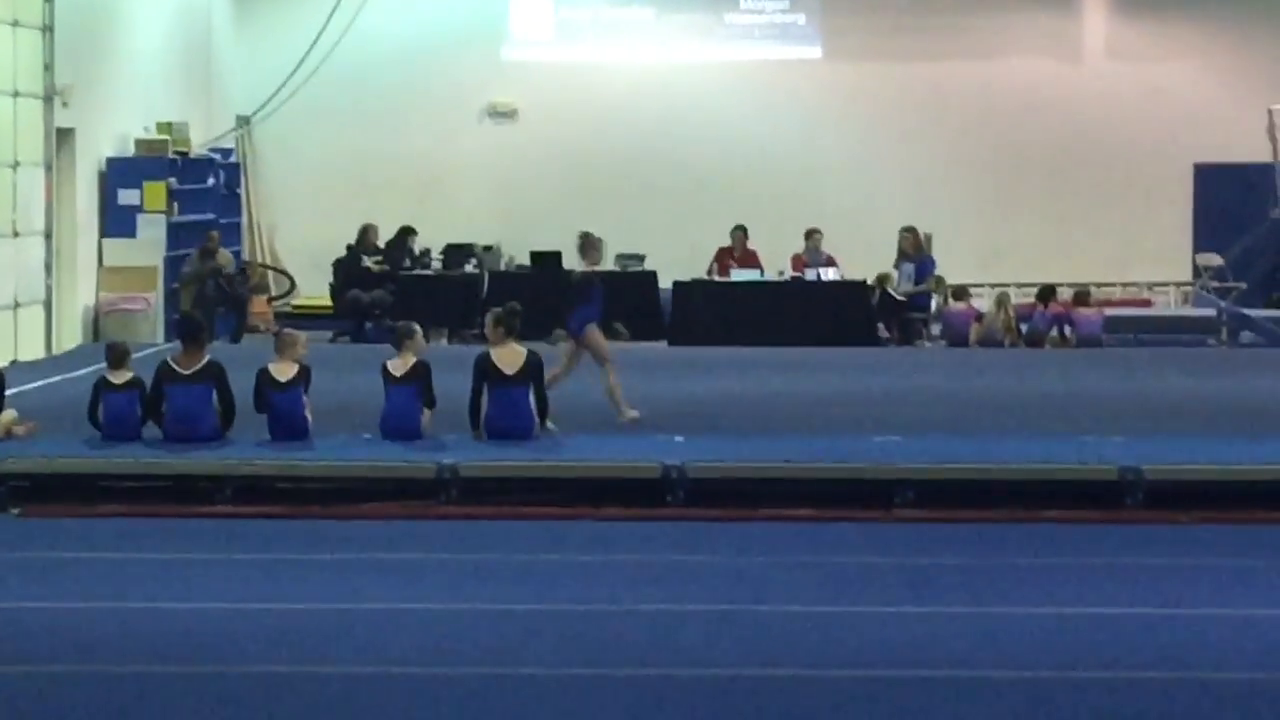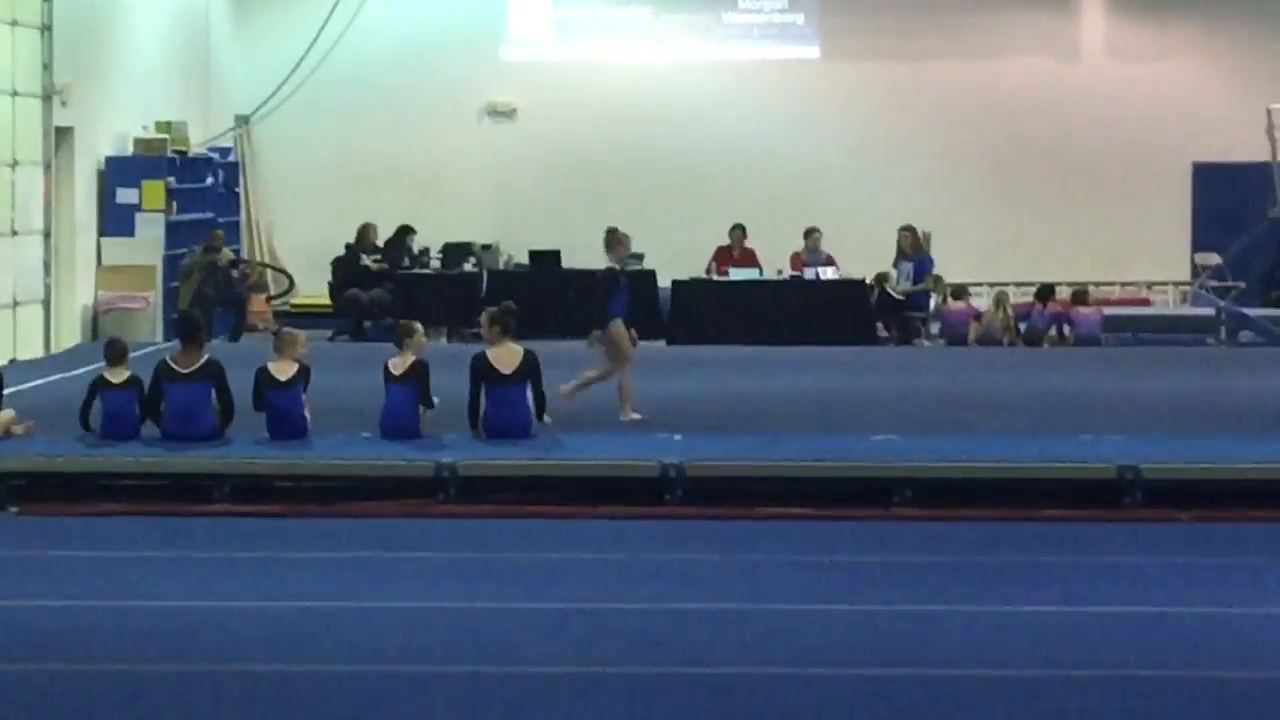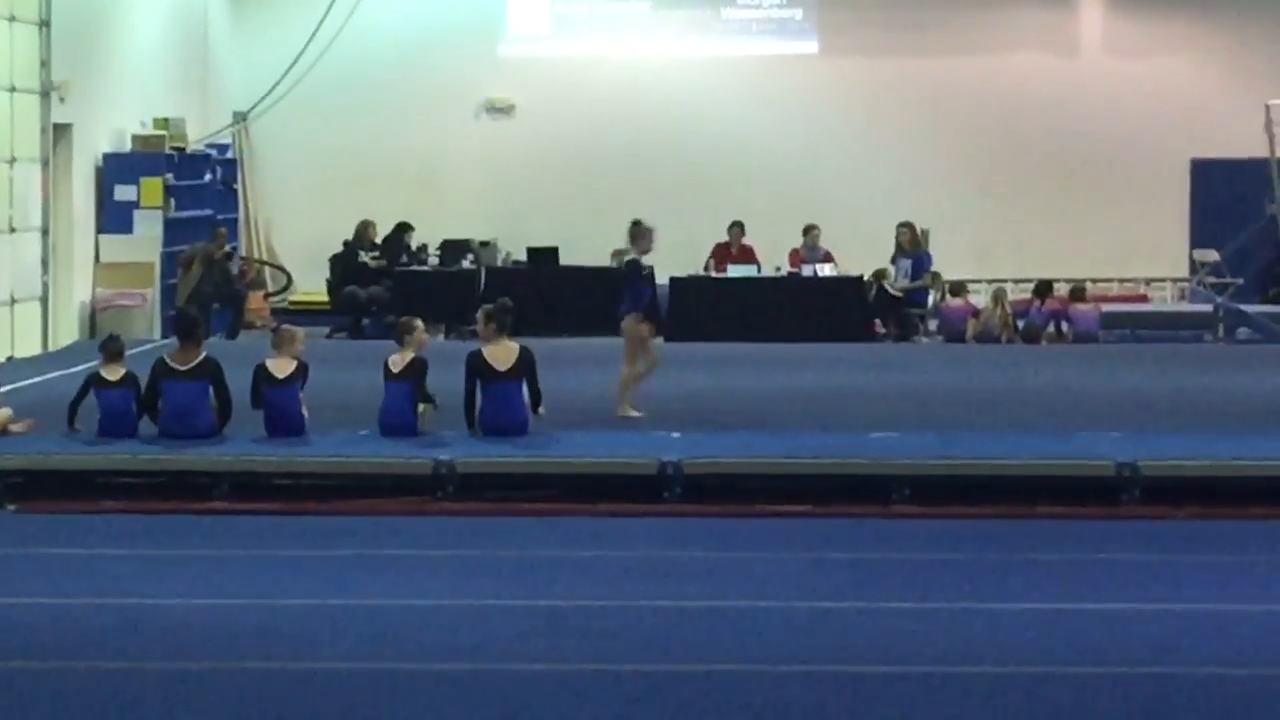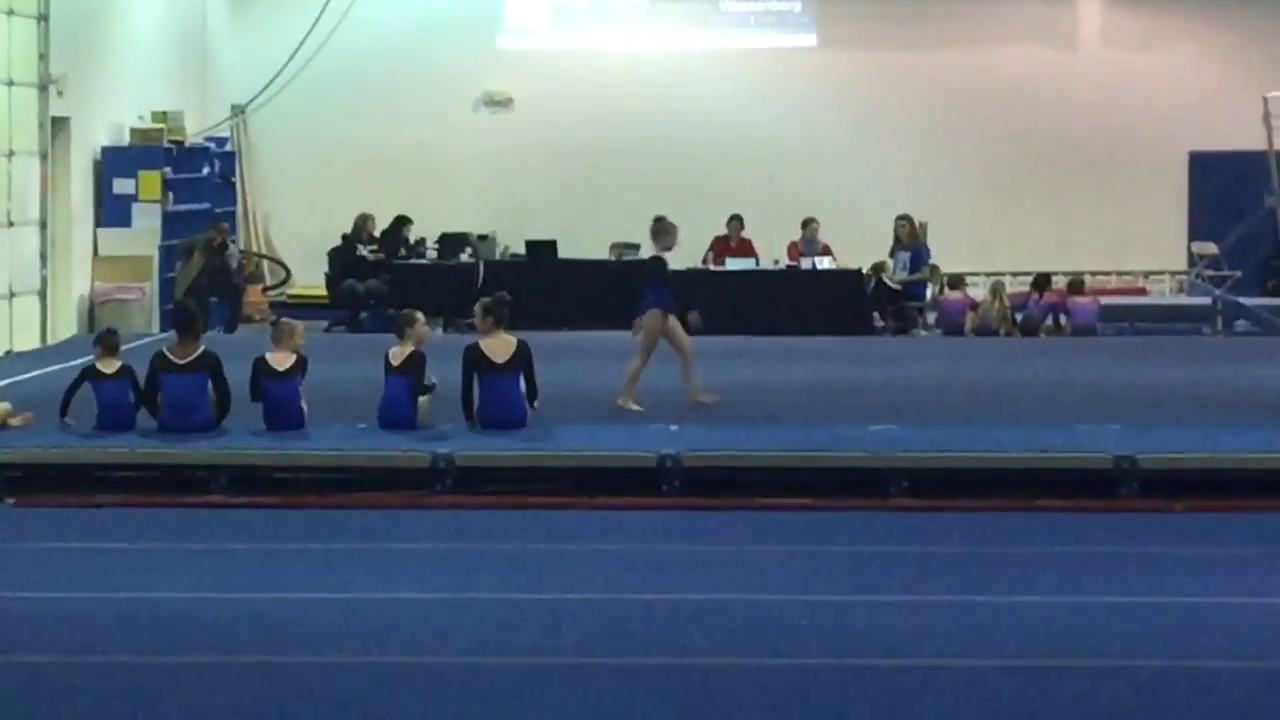
dt=0.1s
person 1, frame 1
left shoulder: (585, 276)
right shoulder: (588, 277)
left elbow: (596, 305)
right elbow: (575, 305)
right wrist: (564, 330)
left hip: (586, 326)
right hip: (586, 327)
left knee: (564, 369)
right knee: (609, 366)
right ankle: (623, 410)
person 1, frame 2
left shoulder: (616, 272)
right shoulder: (612, 273)
right elbow: (603, 302)
left wrist: (630, 329)
right wrist: (599, 330)
left hip: (613, 322)
right hip: (612, 323)
left knee: (608, 370)
right knee: (625, 366)
left ankle: (571, 389)
right ankle: (625, 411)
person 1, frame 3
left shoulder: (638, 265)
right shoulder: (632, 265)
right elbow: (637, 294)
right wrist: (643, 321)
left hip: (639, 316)
right hip: (633, 316)
left knee: (652, 359)
right knee: (631, 363)
left ankle: (625, 402)
right ankle: (623, 406)
person 1, frame 4
left shoulder: (659, 262)
right shoulder: (655, 262)
right elbow: (669, 288)
left wrist: (640, 318)
right wrist: (690, 311)
left hip: (664, 312)
right hip: (654, 312)
left knee: (687, 352)
right knee: (643, 357)
left ankle: (696, 394)
right ankle: (625, 398)
